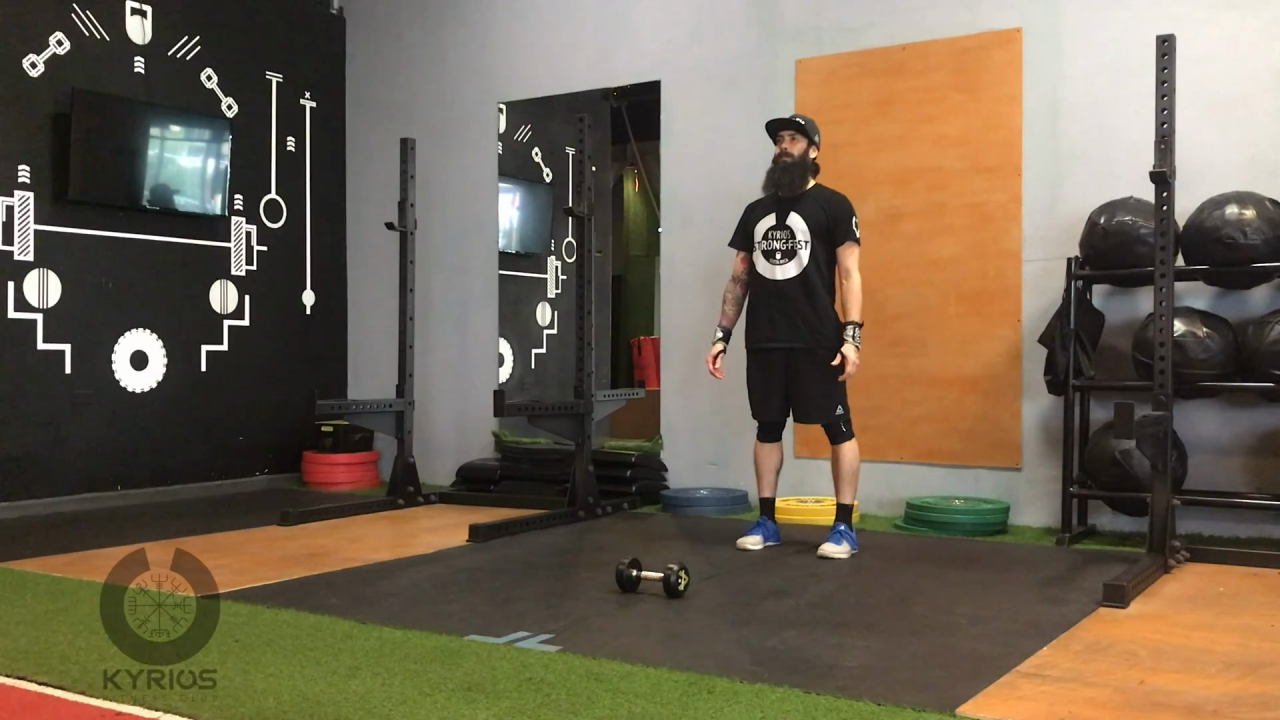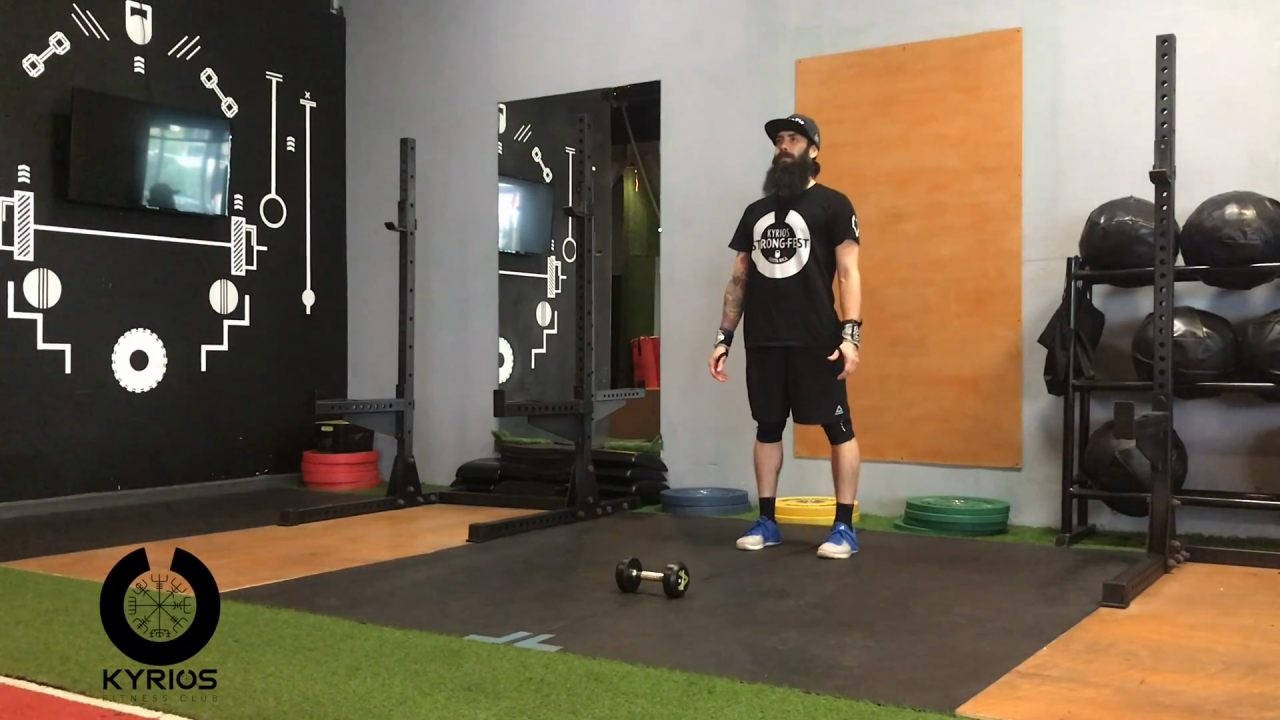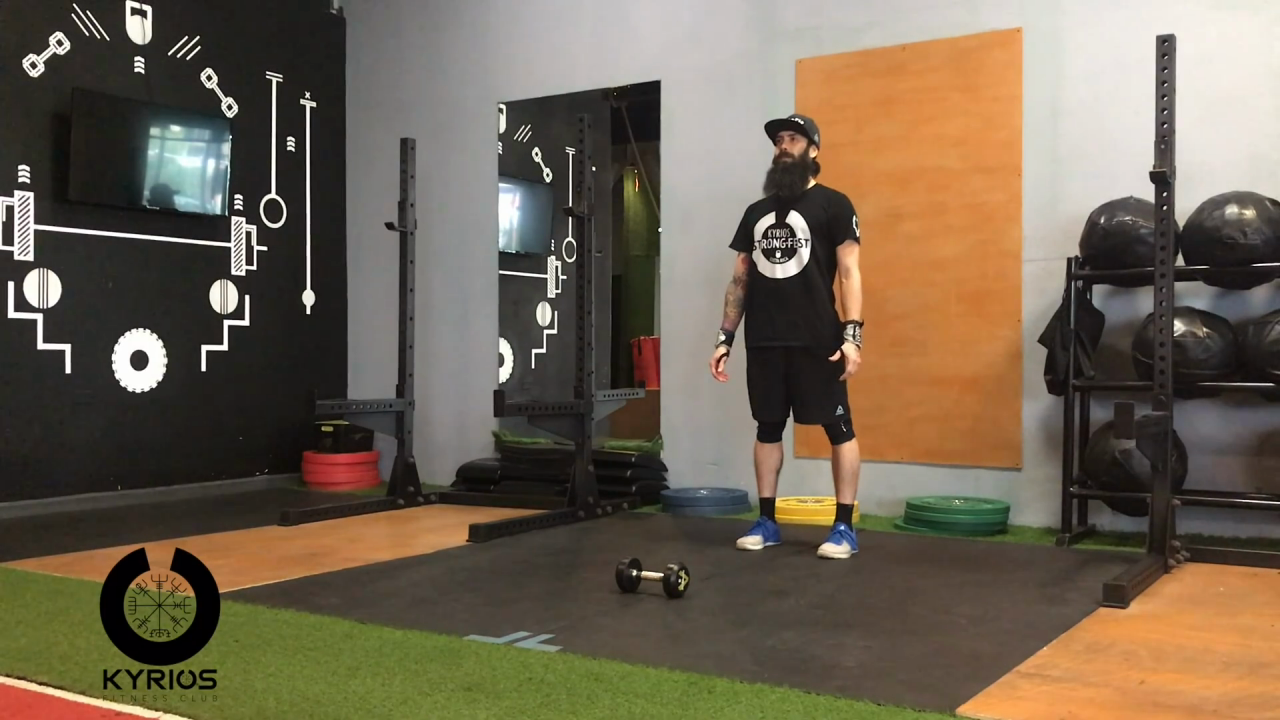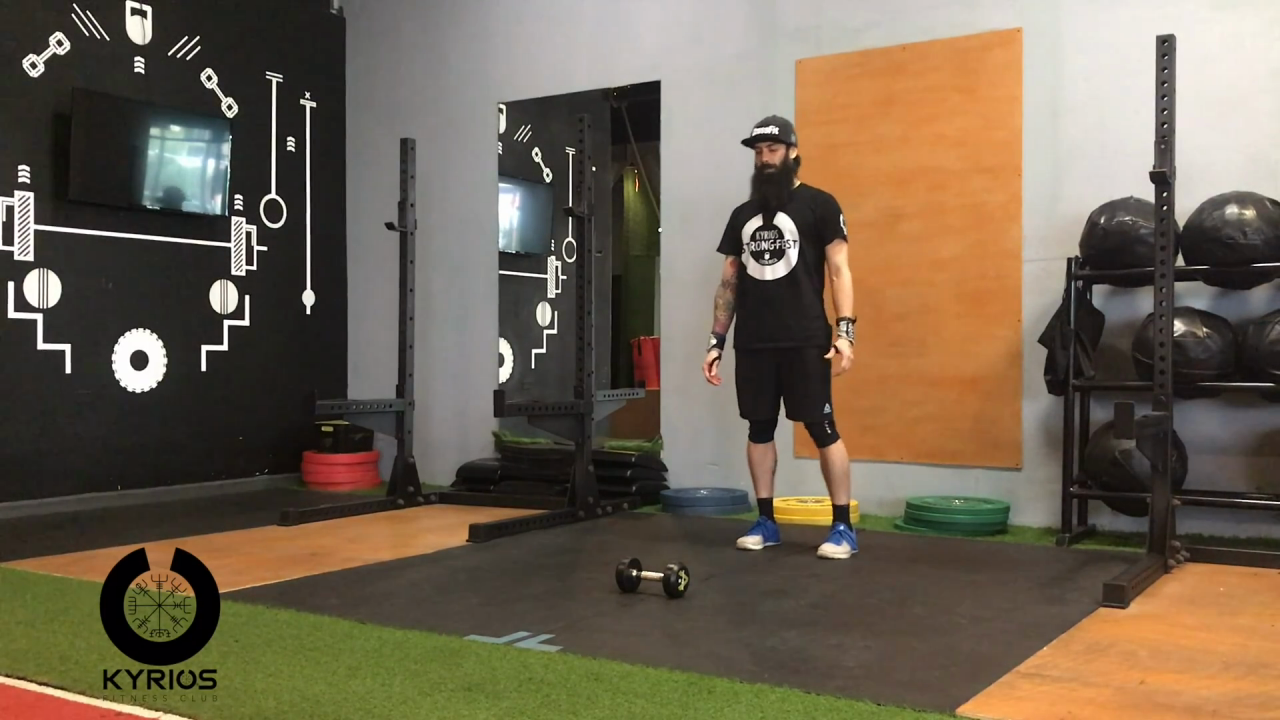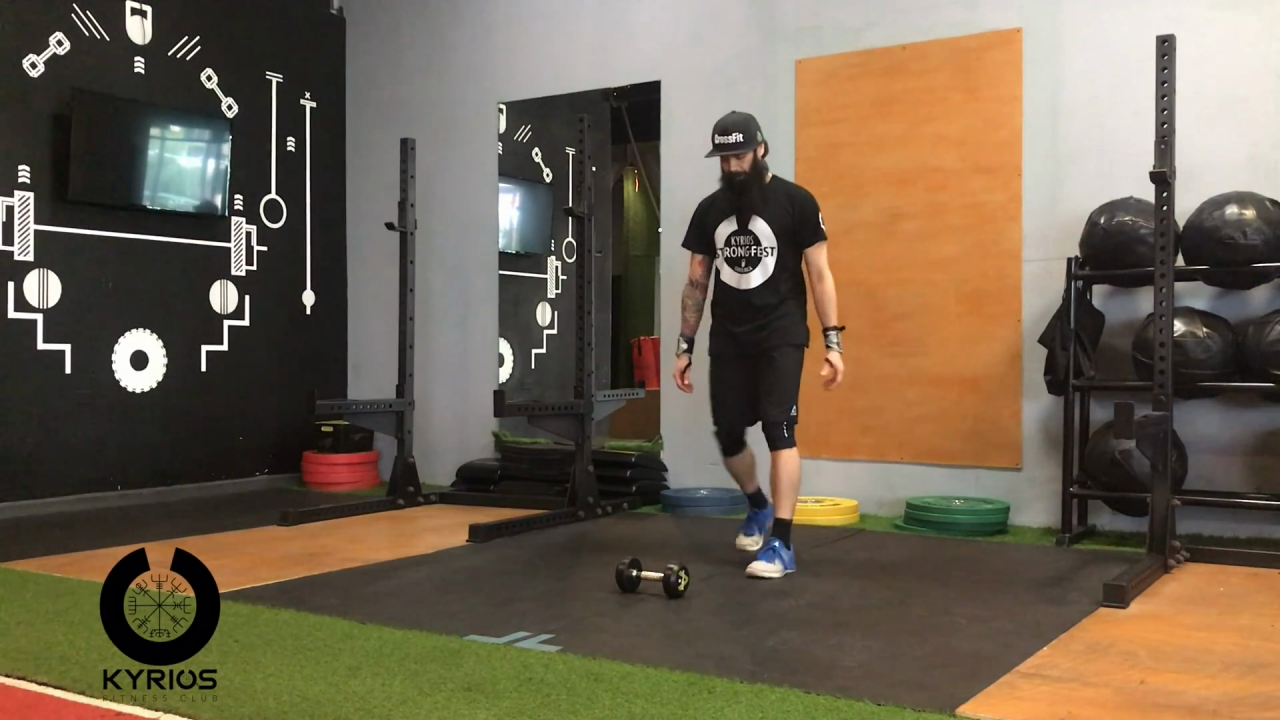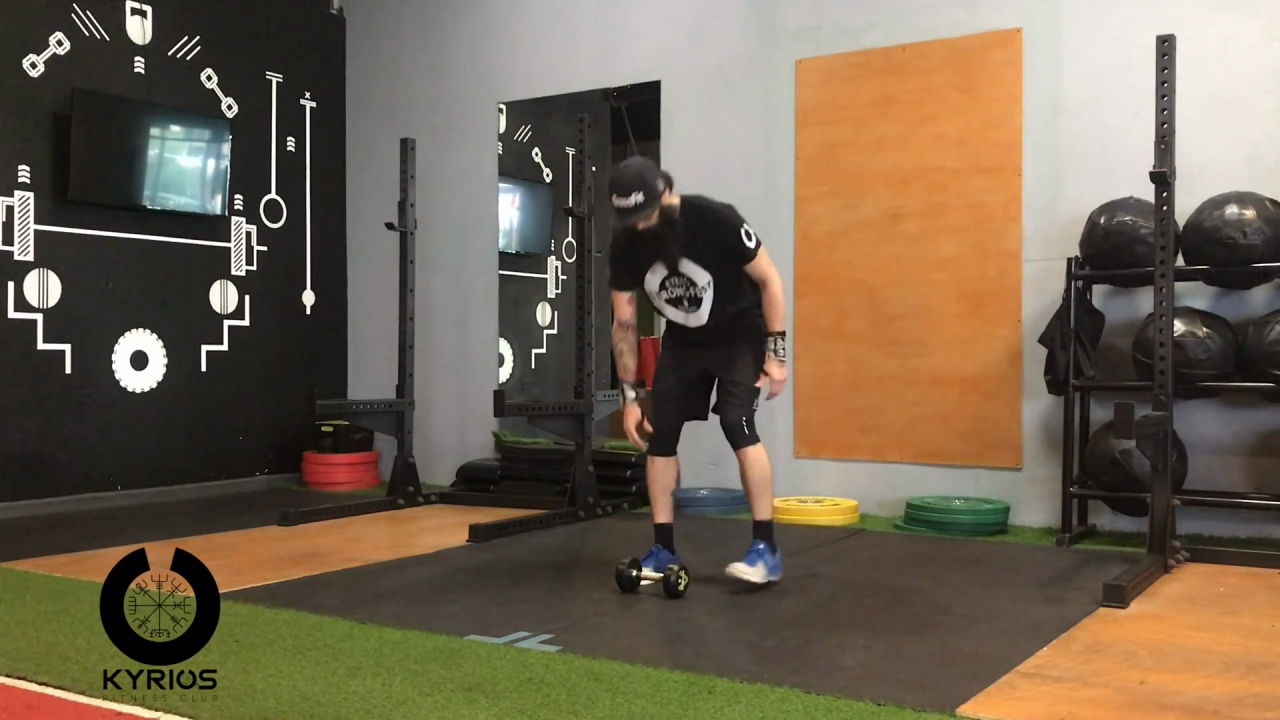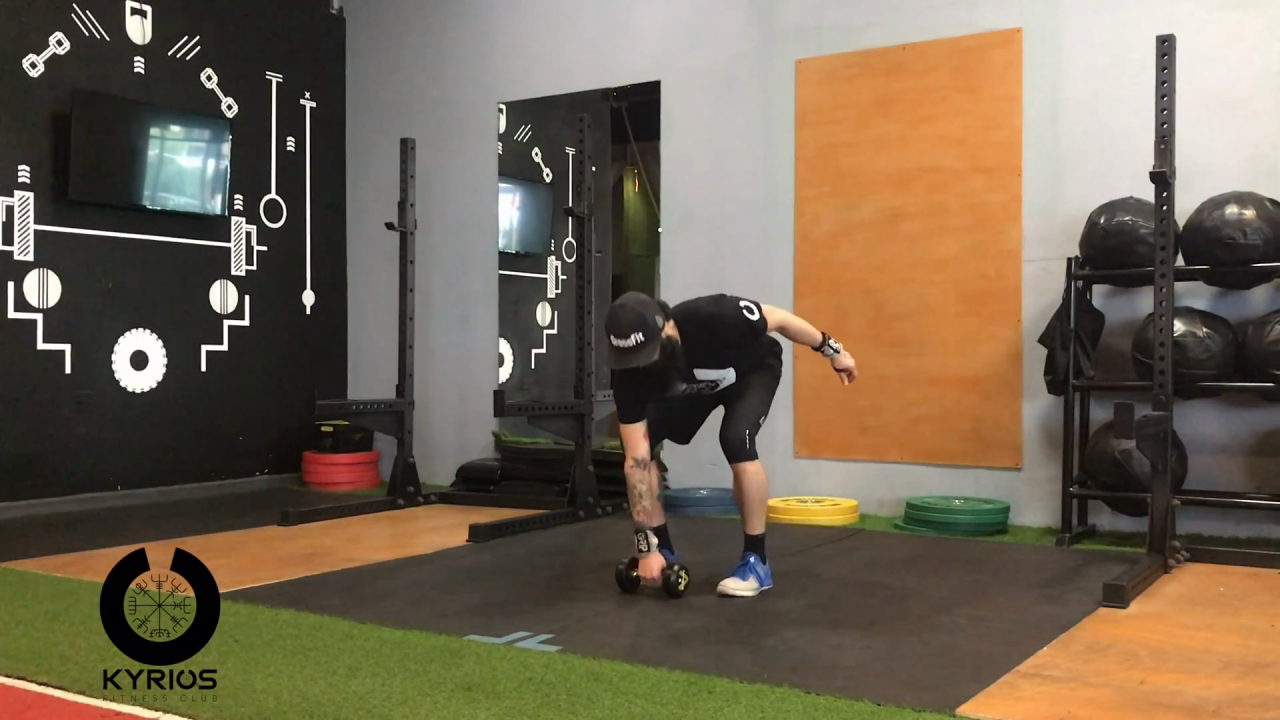
dt=0.7s
person 1, frame 1
left shoulder: (833, 205)
right shoulder: (756, 211)
left elbow: (850, 274)
right elbow: (739, 278)
left wrist: (852, 336)
right wrist: (721, 335)
left hip: (817, 340)
right hip: (764, 340)
left knee: (838, 427)
right knee: (768, 426)
left ankle: (844, 526)
right ankle: (766, 521)
person 1, frame 2
left shoulder: (832, 205)
right shoulder: (756, 211)
left elbow: (848, 272)
right elbow: (739, 279)
left wrist: (850, 334)
right wrist: (723, 338)
left hip: (815, 340)
right hip: (762, 340)
left knee: (837, 426)
right knee: (767, 426)
left ankle: (844, 526)
right ankle: (767, 521)
person 1, frame 3
left shoulder: (832, 205)
right shoulder: (756, 212)
left elbow: (849, 273)
right elbow: (739, 279)
left wrist: (852, 334)
right wrist: (724, 338)
left hip: (816, 339)
right hip: (763, 340)
left knee: (837, 427)
right knee: (768, 426)
left ankle: (844, 526)
right ankle: (767, 521)
person 1, frame 4
left shoulder: (818, 204)
right shoulder: (742, 214)
left elbow: (839, 271)
right elbow: (729, 282)
left wrist: (844, 330)
right wrist: (716, 341)
left hip: (804, 338)
right hip: (753, 340)
left knee: (820, 427)
right knee: (760, 427)
left ankle: (843, 526)
right ankle: (766, 522)
person 1, frame 5
left shoulder: (795, 202)
right shoulder: (710, 209)
left elbow: (820, 275)
right elbow: (697, 282)
left wrist: (833, 341)
right wrist: (685, 346)
left hip: (779, 336)
right hip: (727, 339)
left knee: (778, 431)
right knee: (728, 434)
left ankle: (781, 543)
right ankle: (758, 506)
person 1, frame 6
left shoulder: (716, 220)
right shoulder: (626, 245)
left elbow: (769, 281)
right elbow: (624, 323)
left wrist: (775, 351)
right wrist: (629, 396)
left hip: (739, 334)
right hip: (683, 341)
left knee: (737, 423)
right knee: (659, 434)
left ankle: (764, 547)
right ankle: (664, 549)
person 1, frame 7
left shoulder: (714, 317)
right shoulder: (631, 374)
left elbow: (781, 320)
right elbow: (636, 461)
left wrist: (833, 350)
right wrist: (646, 548)
left hip: (753, 371)
left knee: (736, 438)
right knee: (639, 447)
left ankle: (755, 560)
right ankle: (663, 551)
